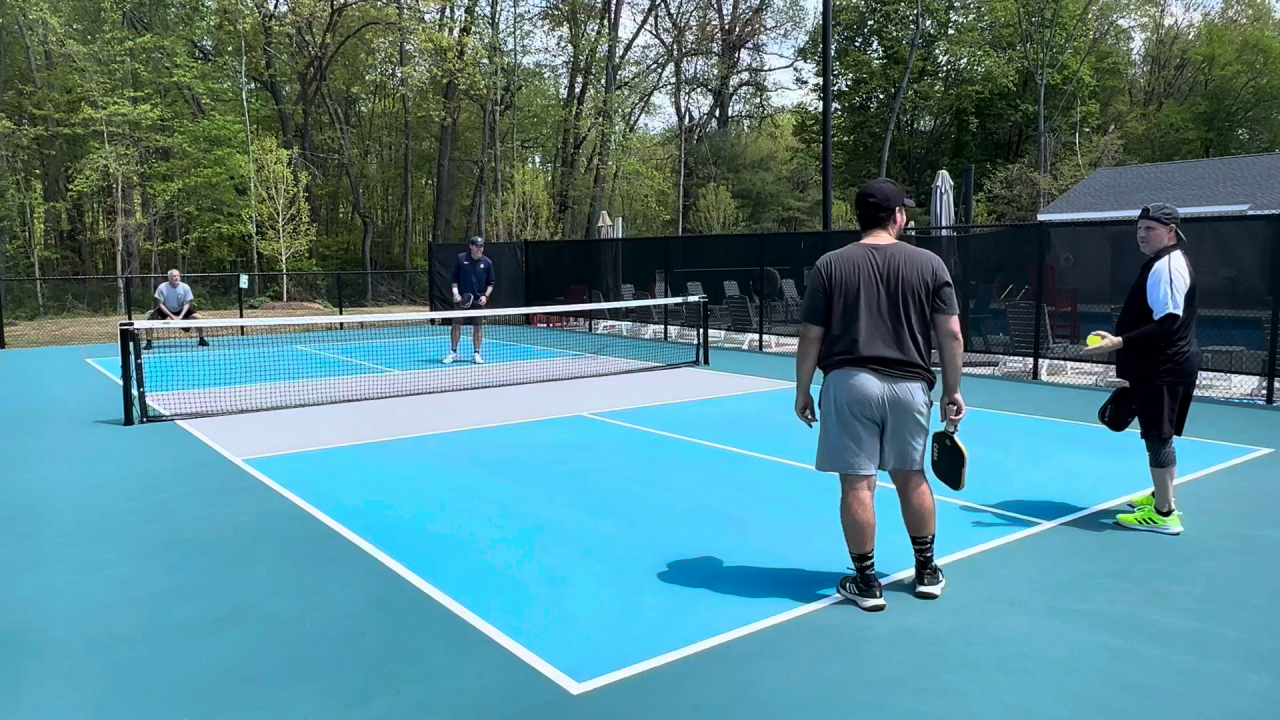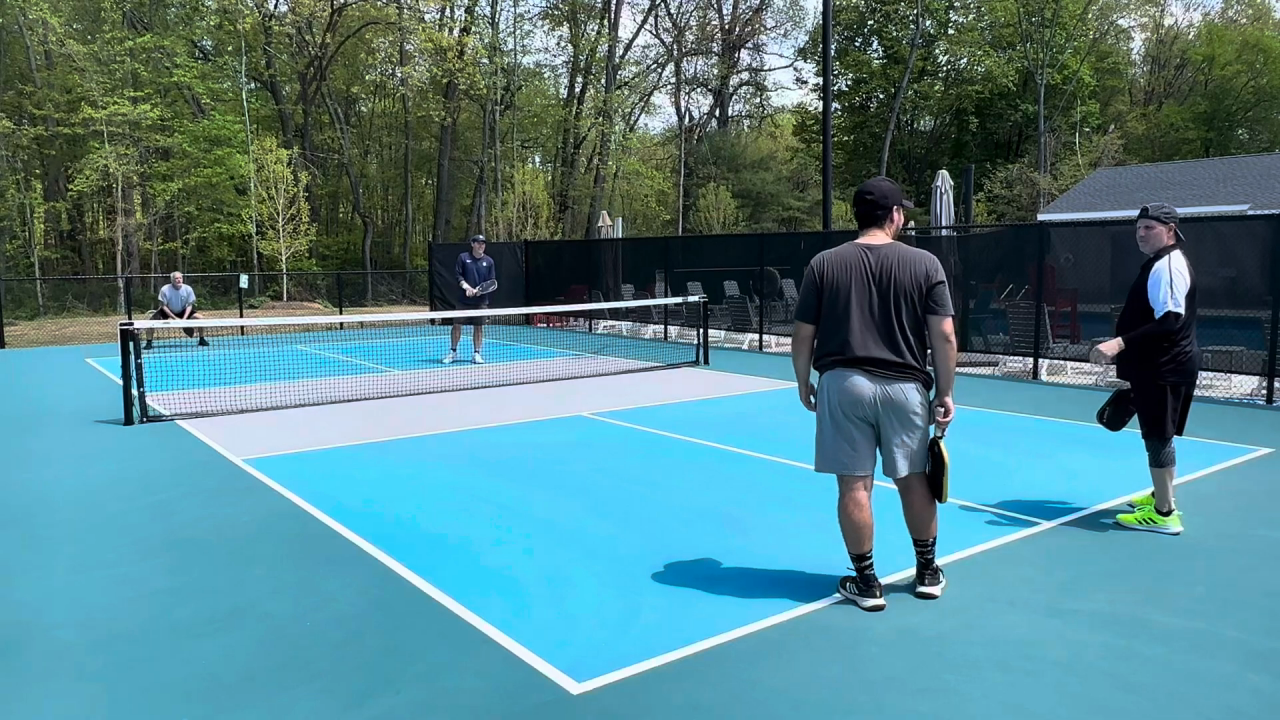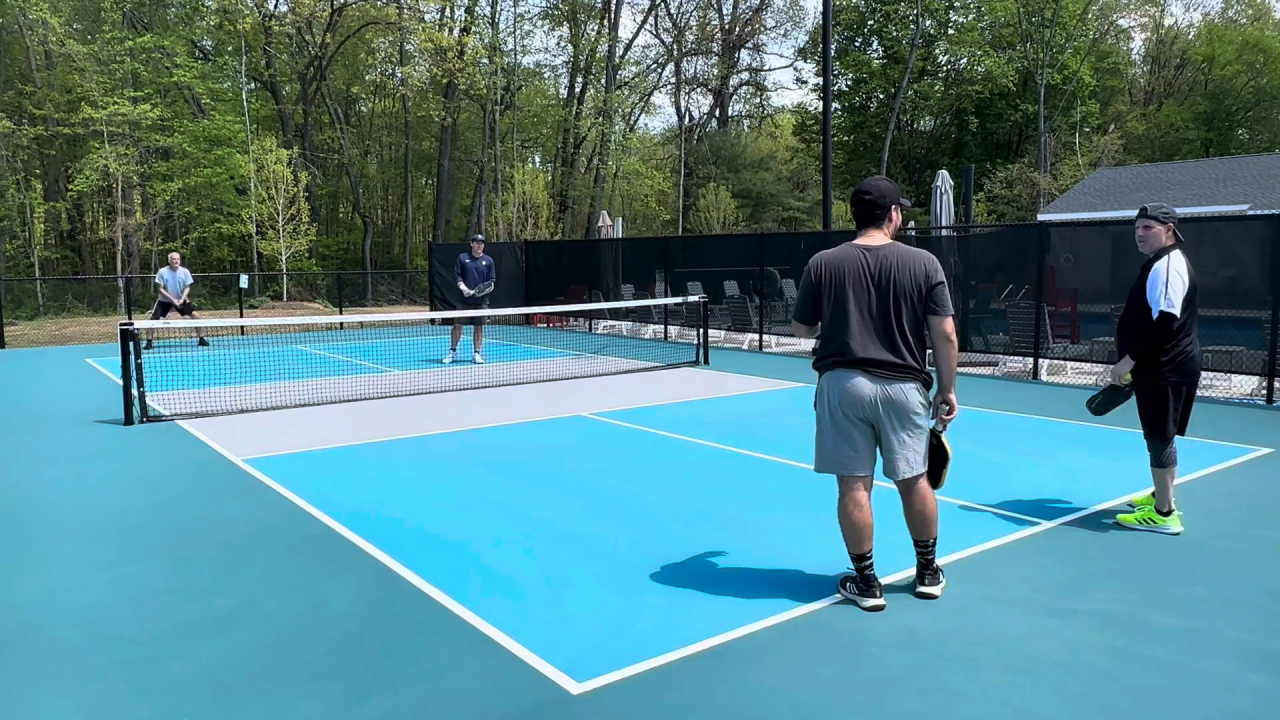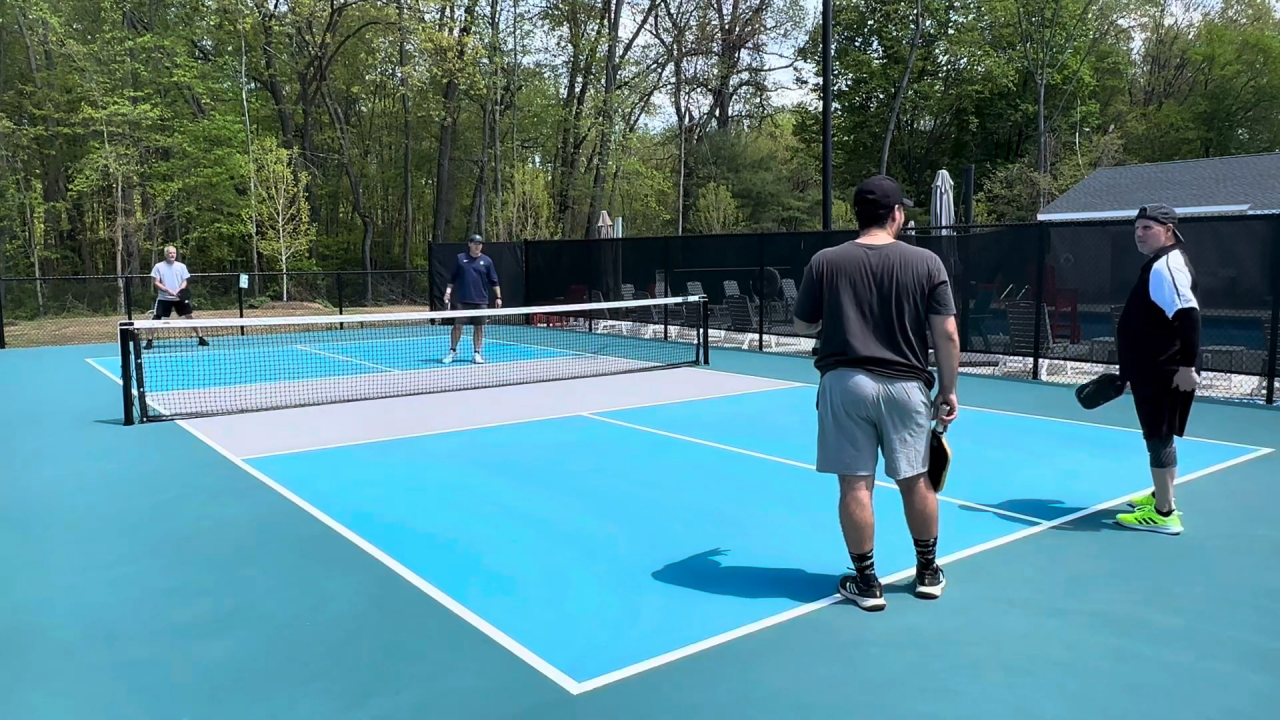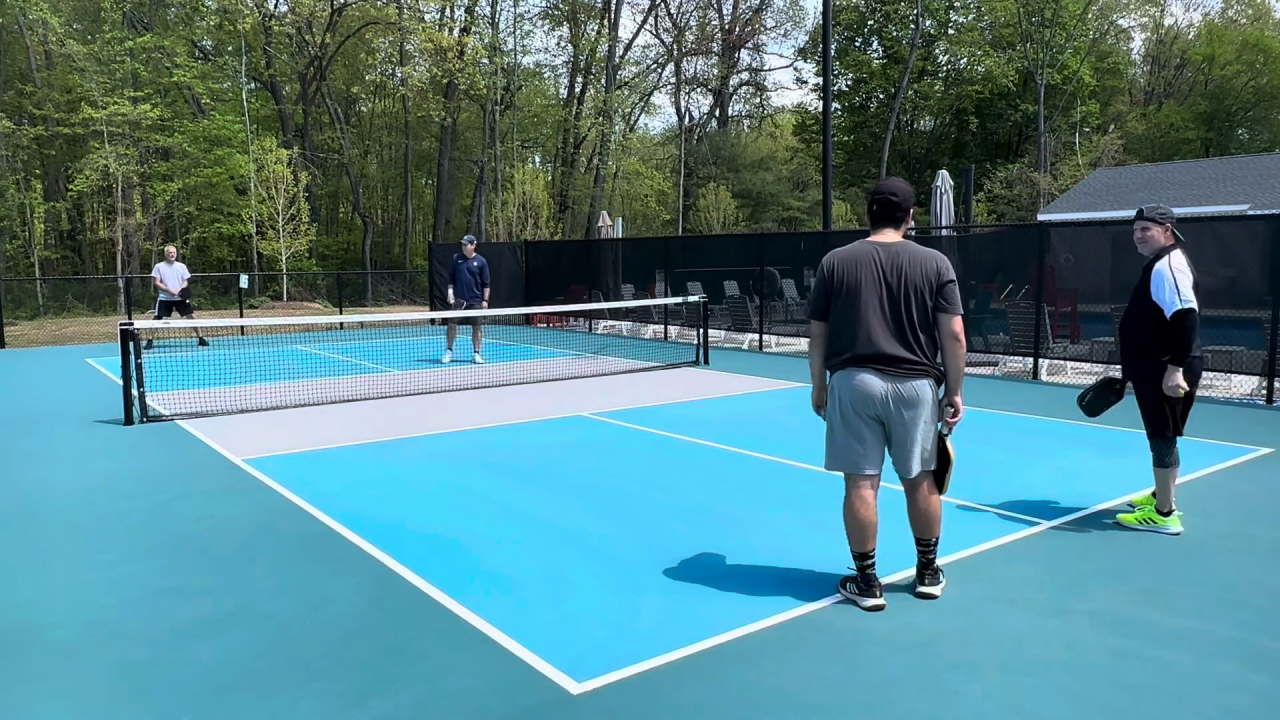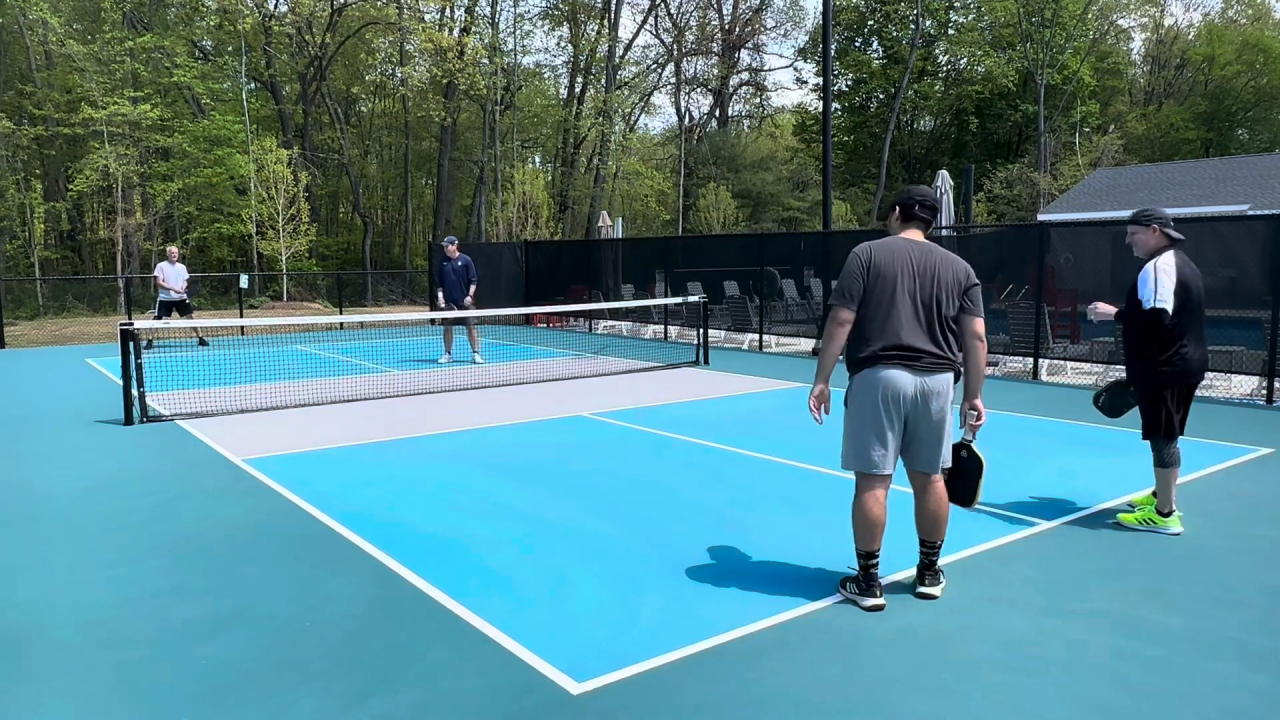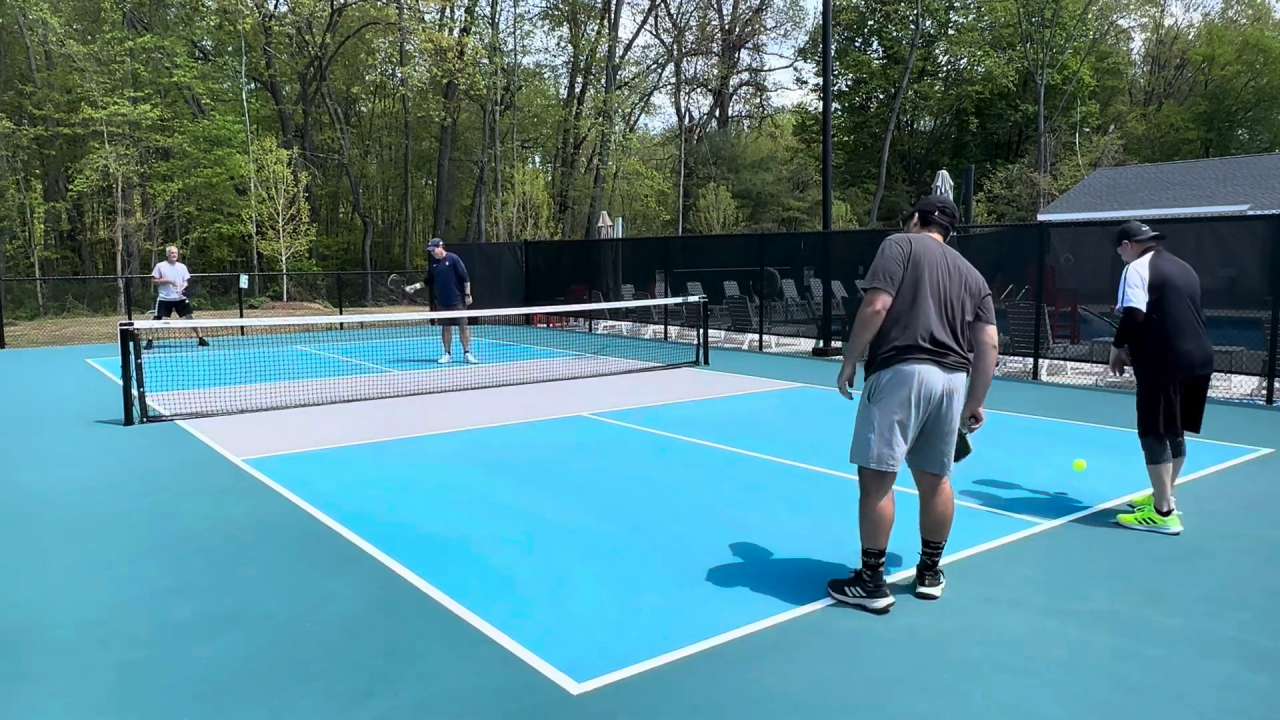
dt=0.4s
person 1, frame 1
left shoulder: (830, 265)
right shoulder: (929, 263)
left elbow: (811, 338)
right elbow: (951, 334)
left wrist: (802, 391)
right wrist: (953, 390)
left hip: (851, 383)
right hip: (909, 384)
left knee: (857, 483)
right knee: (912, 478)
left ankle: (866, 582)
right ankle: (926, 572)
person 1, frame 2
left shoulder: (824, 264)
right shoulder: (925, 264)
left elbow: (803, 335)
right elbow: (944, 336)
left wrist: (804, 383)
right wrist: (945, 393)
left hip: (844, 385)
right hip: (904, 387)
left knee: (854, 485)
right knee: (913, 479)
left ankle: (866, 583)
right ankle: (927, 572)
person 1, frame 3
left shoulder: (822, 264)
right shoulder: (924, 263)
left elbow: (802, 329)
right elbow: (945, 335)
right wrist: (947, 390)
left hip: (844, 384)
right hip: (903, 387)
left knee: (854, 485)
right knee: (915, 480)
left ankle: (866, 582)
right ankle: (928, 572)
person 1, frame 4
left shoulder: (825, 262)
right shoulder: (926, 263)
left elbow: (803, 325)
right elbow: (947, 335)
right wrist: (948, 390)
left hip: (846, 384)
right hip: (905, 386)
left knee: (855, 485)
right knee: (916, 480)
left ankle: (866, 582)
right ankle: (927, 573)
person 1, frame 5
left shoulder: (836, 262)
right shoulder: (934, 262)
left elbow: (818, 333)
right elbow: (953, 335)
left wrist: (819, 385)
right wrist: (954, 391)
left hip: (854, 382)
right hip: (915, 384)
left knee: (861, 484)
right knee: (921, 481)
left ankle: (866, 582)
right ankle: (928, 572)
person 1, frame 6
left shoulder: (867, 254)
right shoulder: (958, 267)
left elbow: (841, 321)
right elbow: (976, 337)
left wrist: (821, 380)
right wrist: (973, 394)
left hip: (878, 378)
right hip: (935, 381)
left knee: (872, 482)
right knee: (930, 479)
left ankle: (868, 581)
right ankle: (928, 573)
person 1, frame 7
left shoulder: (901, 244)
right shoulder: (972, 273)
left elbow: (876, 305)
right elbow: (989, 346)
left wrist: (849, 360)
right wrist: (975, 402)
left hip: (901, 373)
right hip: (951, 378)
left knee: (876, 477)
right knee: (935, 479)
left ankle: (871, 581)
right ankle: (930, 572)
person 2, frame 1
left shoulder: (1167, 267)
right shoulder: (1162, 264)
left elbow: (1166, 324)
left wrist: (1119, 343)
right wrist: (1124, 343)
left hip: (1163, 369)
right hip: (1161, 366)
left knee: (1157, 436)
right knee: (1159, 435)
left ankle: (1164, 513)
right ankle: (1161, 497)
person 2, frame 2
left shoulder: (1167, 267)
right shoulder: (1160, 264)
left elbow: (1169, 322)
left wrist: (1120, 343)
right wrist: (1126, 344)
left hip: (1164, 369)
right hip: (1159, 367)
left knee: (1158, 436)
right knee: (1159, 435)
left ankle: (1164, 513)
right ankle: (1161, 496)
person 2, frame 3
left shoulder: (1167, 266)
right shoulder: (1161, 263)
left elbow: (1164, 323)
left wrist: (1128, 360)
right wrist: (1135, 361)
left hip: (1165, 369)
right hip: (1161, 367)
left knee: (1159, 437)
right knee: (1160, 435)
left ankle: (1164, 514)
right ankle: (1161, 497)
person 2, frame 4
left shoulder: (1166, 266)
right shoulder: (1161, 264)
left elbow: (1189, 317)
left wrist: (1187, 367)
right wrist: (1151, 366)
left hip: (1164, 371)
right hip: (1155, 368)
left knee: (1159, 436)
right knee: (1160, 435)
left ankle: (1164, 513)
right ankle: (1161, 497)
person 2, frame 5
left shoulder: (1168, 266)
right shoulder: (1160, 264)
left elbow: (1186, 320)
left wrist: (1174, 369)
right wrist: (1136, 370)
left hip: (1165, 371)
right hip: (1155, 369)
left knee: (1161, 437)
right knee: (1161, 435)
left ankle: (1164, 514)
right ankle: (1161, 497)
person 2, frame 6
left shoulder: (1158, 266)
right shoulder: (1180, 263)
left elbow: (1156, 318)
left wrist: (1114, 313)
left hip: (1164, 368)
right hip: (1184, 363)
left knee: (1162, 436)
right knee: (1166, 434)
left ankle: (1164, 514)
right ankle: (1162, 496)
person 2, frame 7
left shoulder: (1138, 268)
right shoulder: (1184, 268)
left elbow: (1133, 317)
left wrist: (1118, 348)
right wrist: (1132, 344)
left hip: (1164, 363)
right hip: (1196, 360)
left knee: (1154, 433)
right knee: (1173, 432)
left ankle: (1164, 513)
right ankle: (1163, 496)
